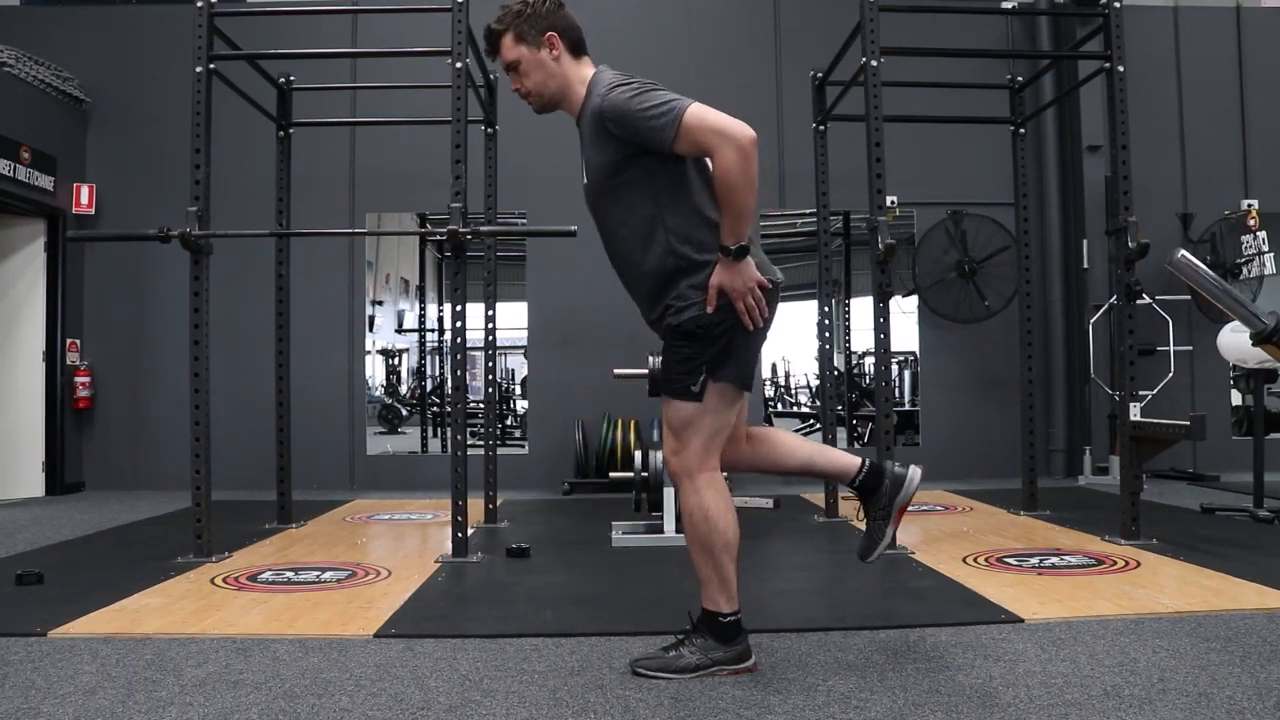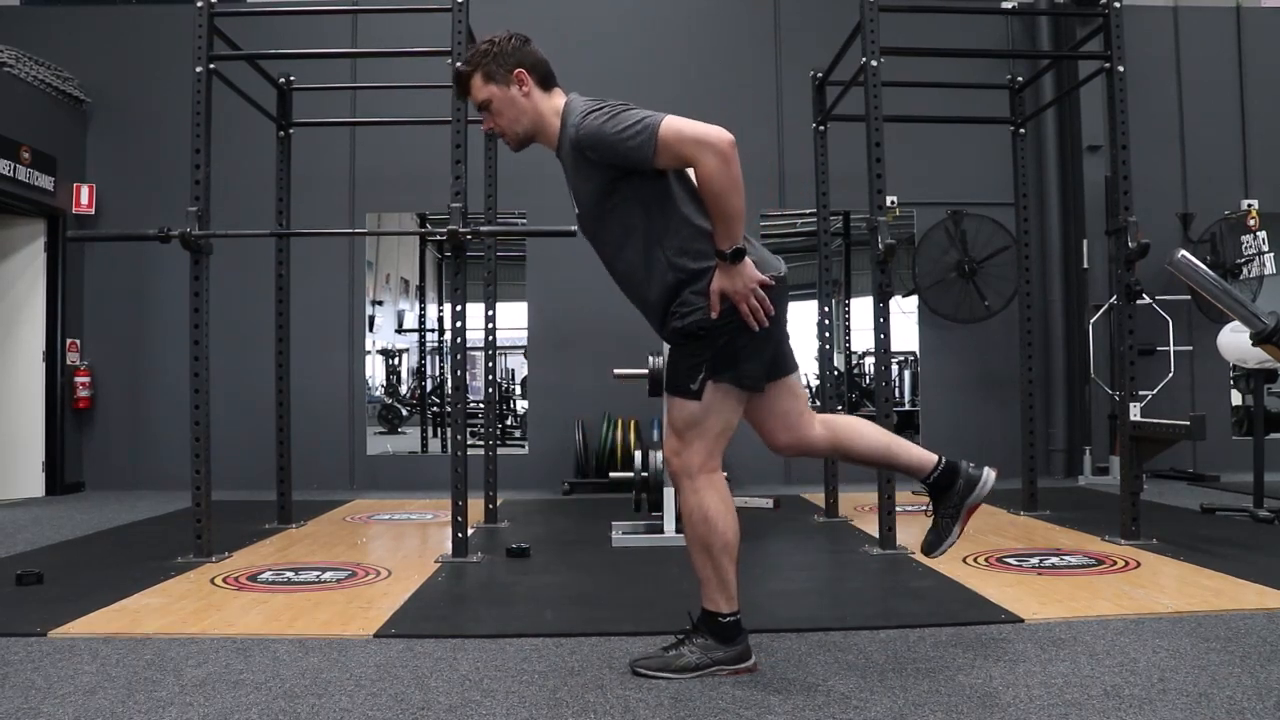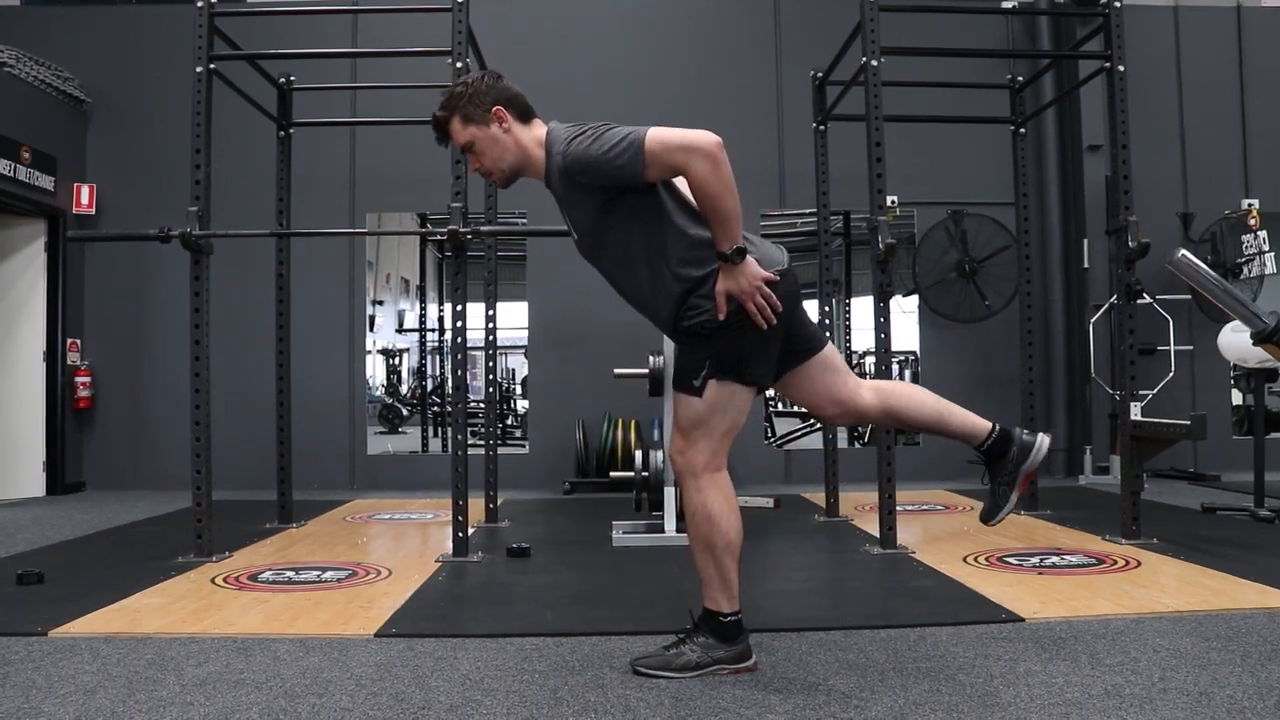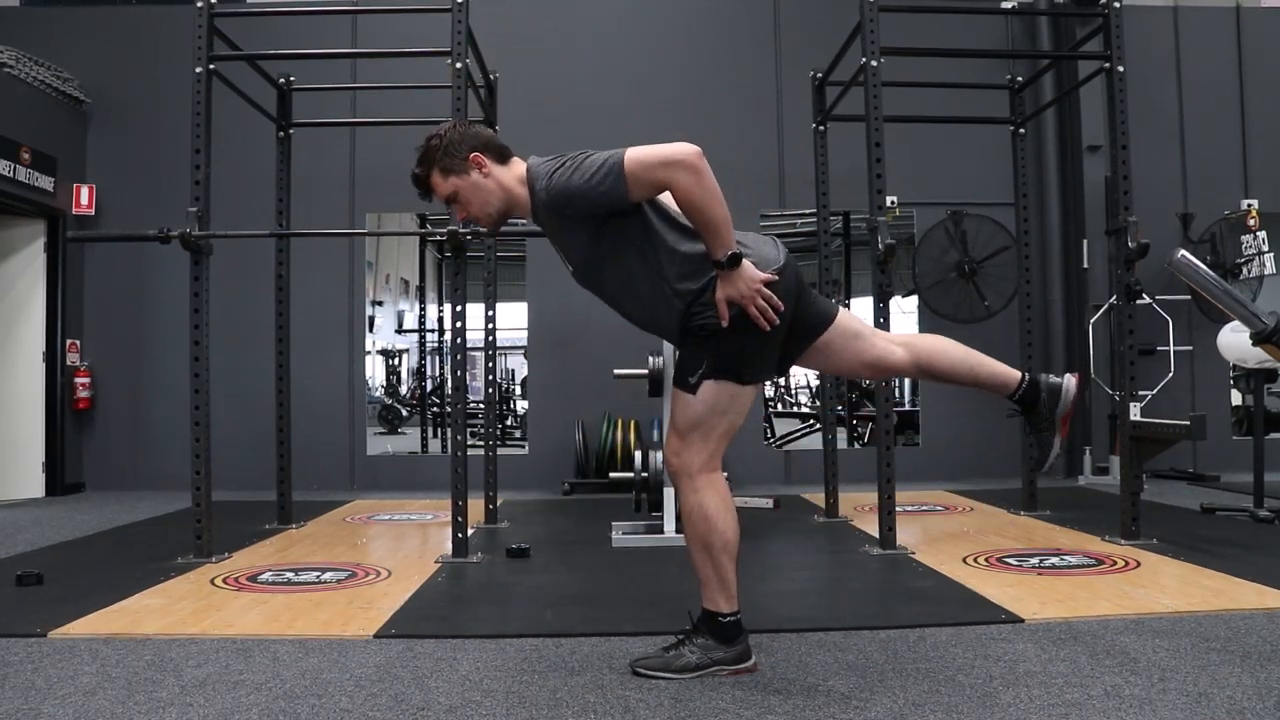
dt=0.5s
person 1, frame 1
left shoulder: (614, 101)
right shoulder: (596, 115)
left elbow: (735, 140)
right elbow: (700, 165)
left wrist: (735, 255)
left hip: (714, 298)
right hip: (701, 299)
left knee: (689, 461)
right knee: (721, 446)
left ankle: (722, 635)
right ankle: (873, 478)
person 1, frame 2
left shoulder: (591, 127)
right shoulder: (580, 140)
left elbow: (713, 145)
right elbow: (685, 173)
left wrist: (731, 258)
left hip: (720, 298)
right hip: (725, 299)
left knee: (691, 462)
right knee: (798, 434)
left ankle: (722, 635)
right ankle: (950, 476)
person 1, frame 3
left shoulder: (577, 151)
right shoulder: (571, 165)
left elbow: (702, 148)
right elbow: (677, 181)
left wrist: (731, 257)
left hip: (727, 298)
right hip: (746, 293)
left knee: (695, 460)
right knee: (851, 401)
left ankle: (723, 632)
right ankle: (1003, 444)
person 1, frame 4
left shoulder: (562, 185)
right shoulder: (556, 199)
left elbow: (683, 159)
right elbow: (660, 191)
left wrist: (728, 264)
left hip: (736, 296)
right hip: (754, 286)
left knee: (691, 461)
right knee: (885, 355)
left ankle: (722, 635)
right ankle: (1035, 391)
